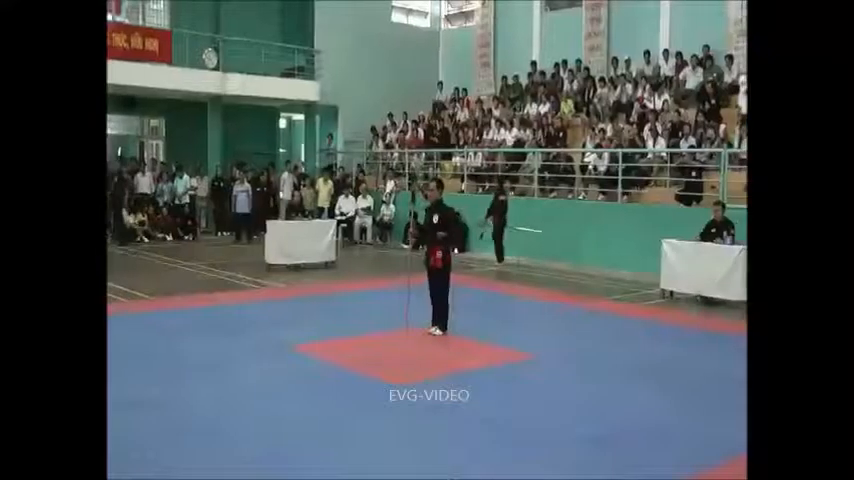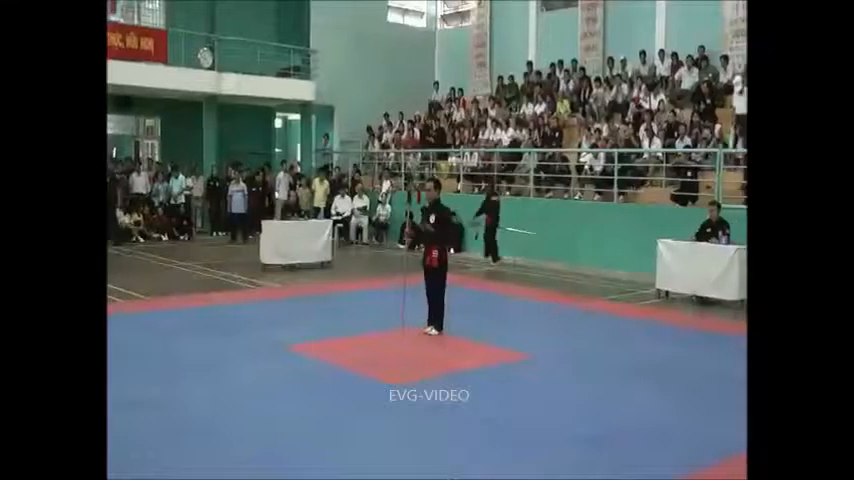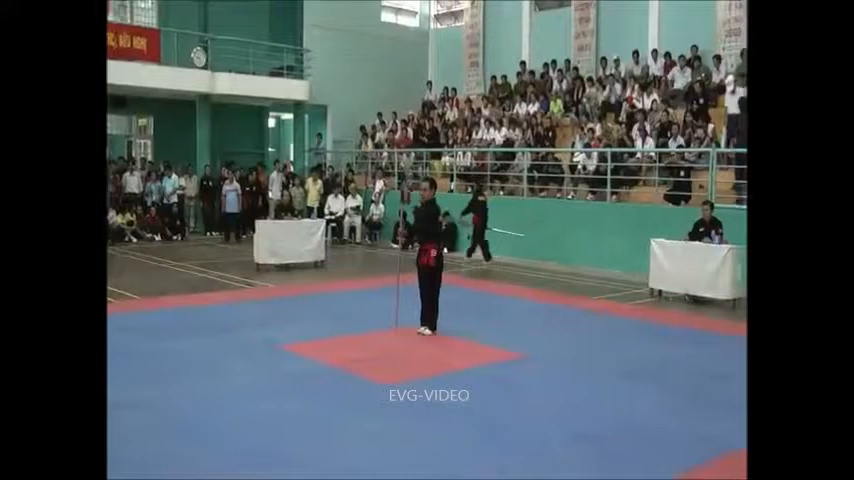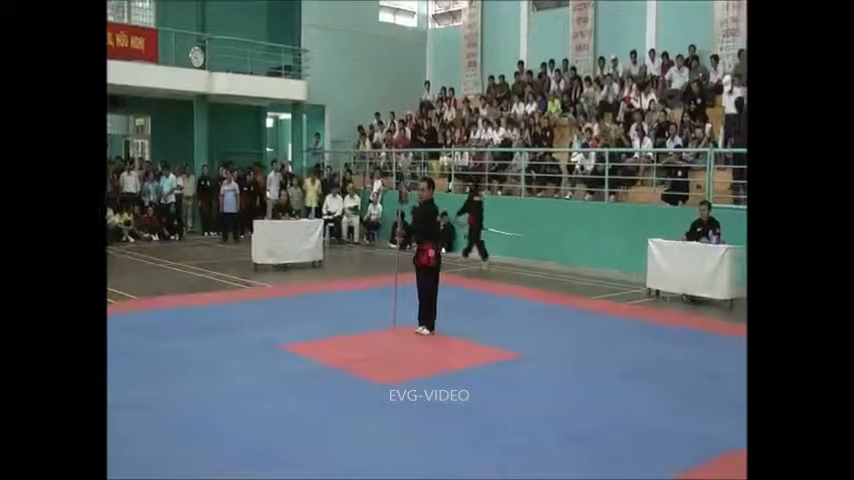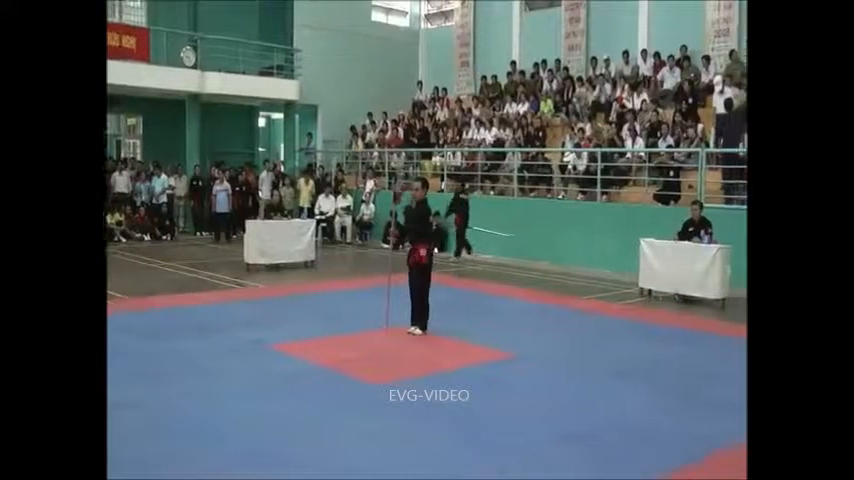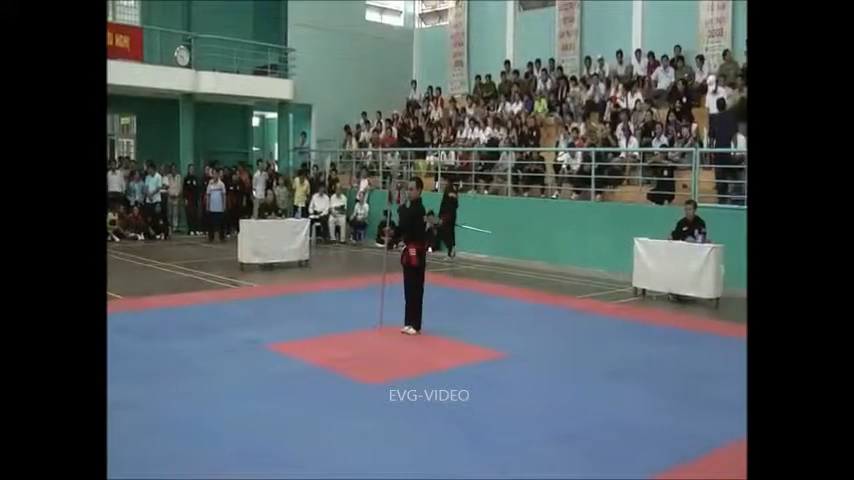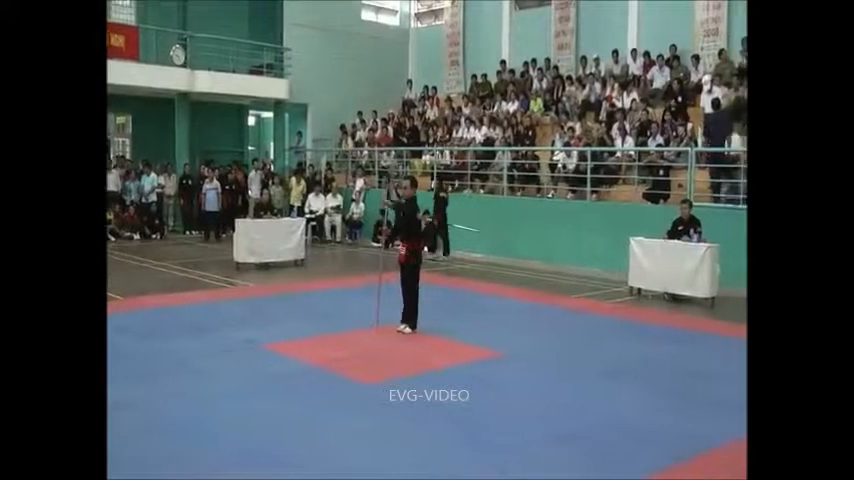
dt=0.1s
person 1, frame 1
left shoulder: (447, 211)
right shoulder: (429, 210)
left elbow: (455, 235)
left wrist: (445, 235)
right wrist: (417, 234)
left hip: (441, 254)
right hip: (431, 253)
left knee: (441, 290)
right knee: (434, 290)
left ankle: (441, 325)
right ankle: (436, 323)
person 1, frame 2
left shoulder: (444, 211)
right shoulder: (427, 210)
left elbow: (447, 233)
left wrist: (431, 230)
right wrist: (413, 233)
left hip: (438, 253)
right hip: (428, 252)
left knee: (437, 289)
right knee: (430, 289)
left ankle: (437, 325)
right ankle: (431, 323)
person 1, frame 3
left shoulder: (433, 209)
right shoulder: (423, 209)
left elbow: (420, 224)
right wrist: (406, 235)
left hip: (433, 253)
right hip: (424, 251)
left knee: (431, 289)
right knee: (425, 289)
left ankle: (431, 325)
right ankle: (425, 323)
person 1, frame 4
left shoulder: (431, 209)
right shoulder: (421, 209)
left elbow: (418, 225)
right wrist: (404, 234)
left hip: (431, 252)
right hip: (422, 251)
left knee: (429, 289)
right knee: (422, 289)
left ankle: (428, 325)
right ankle: (423, 322)
person 1, frame 5
left shoulder: (424, 209)
right shoulder: (416, 209)
left elbow: (412, 224)
right elbow: (409, 228)
right wrist: (398, 234)
left hip: (423, 252)
right hip: (415, 251)
left knee: (421, 289)
right knee: (415, 289)
left ankle: (421, 325)
right ankle: (416, 322)
person 1, frame 6
left shoulder: (418, 209)
right shoulder: (410, 209)
right wrist: (393, 233)
left hip: (416, 252)
right hip: (410, 250)
left knee: (415, 288)
right knee: (409, 288)
left ankle: (415, 324)
right ankle: (409, 322)
person 1, frame 7
left shoulder: (411, 207)
right shoulder: (406, 206)
left wrist: (391, 205)
right wrist: (390, 232)
left hip: (411, 251)
right hip: (408, 249)
left knee: (411, 287)
right knee: (407, 287)
left ankle: (411, 323)
right ankle: (406, 320)
